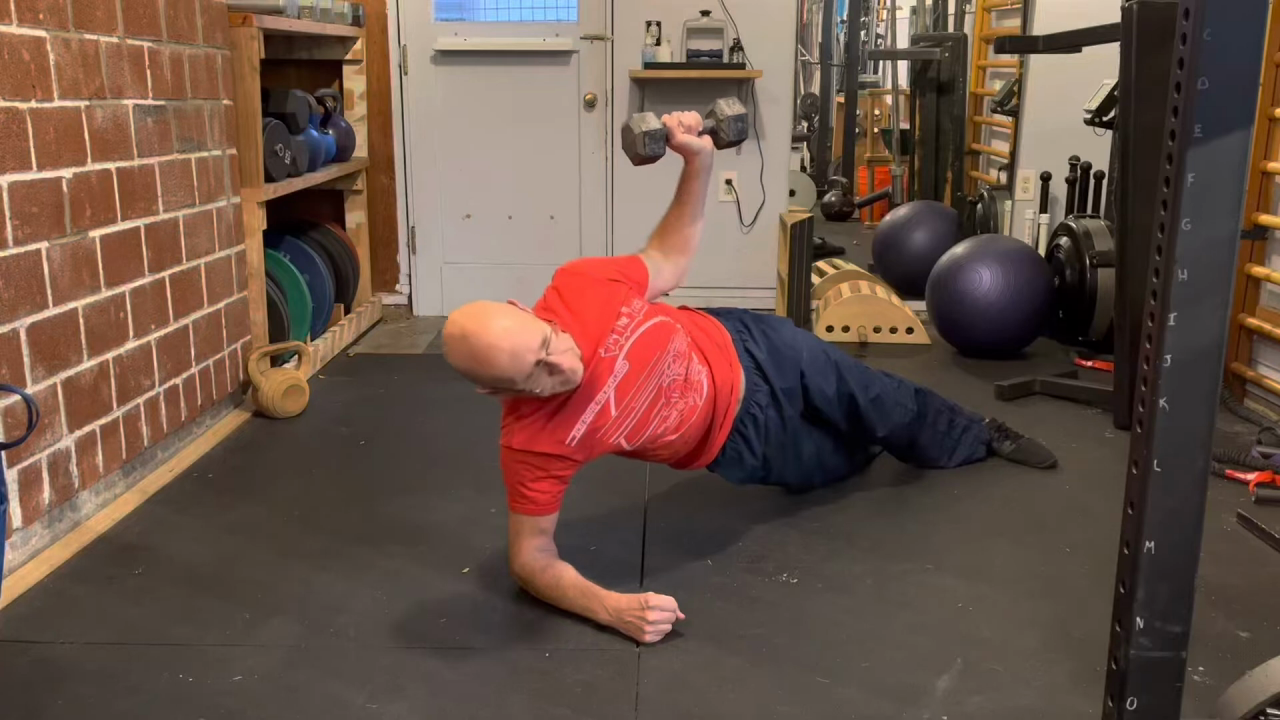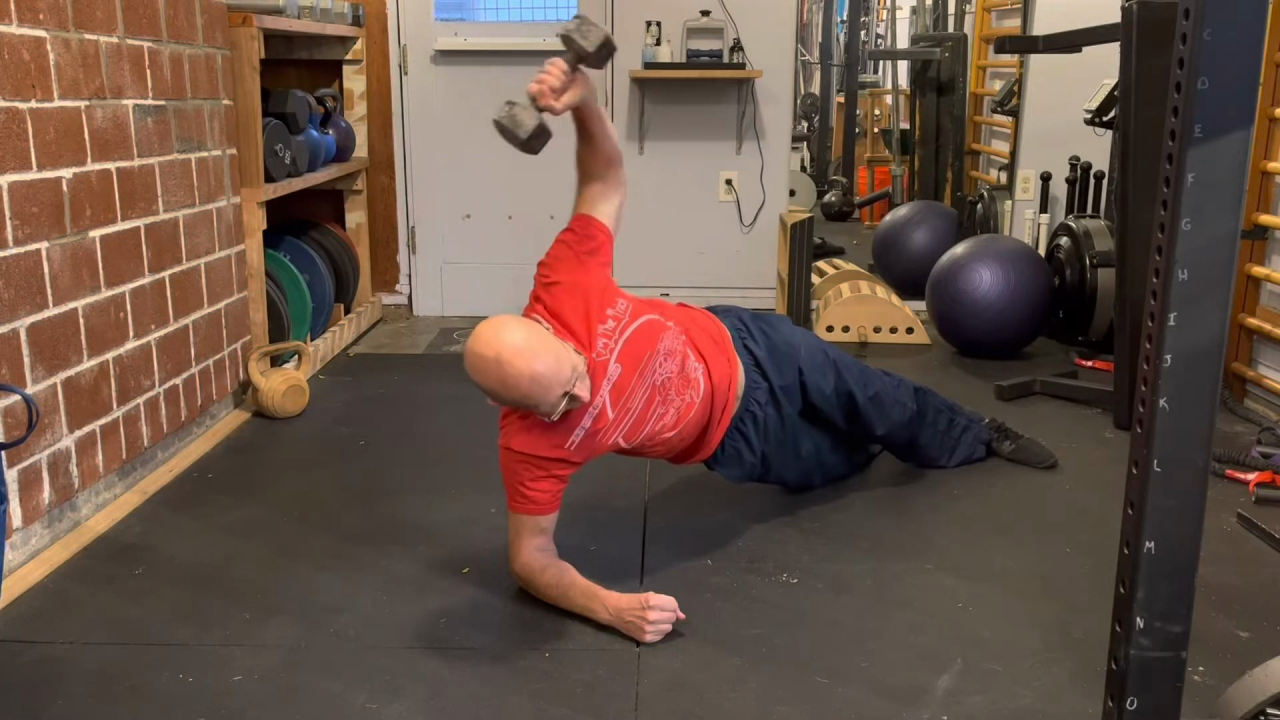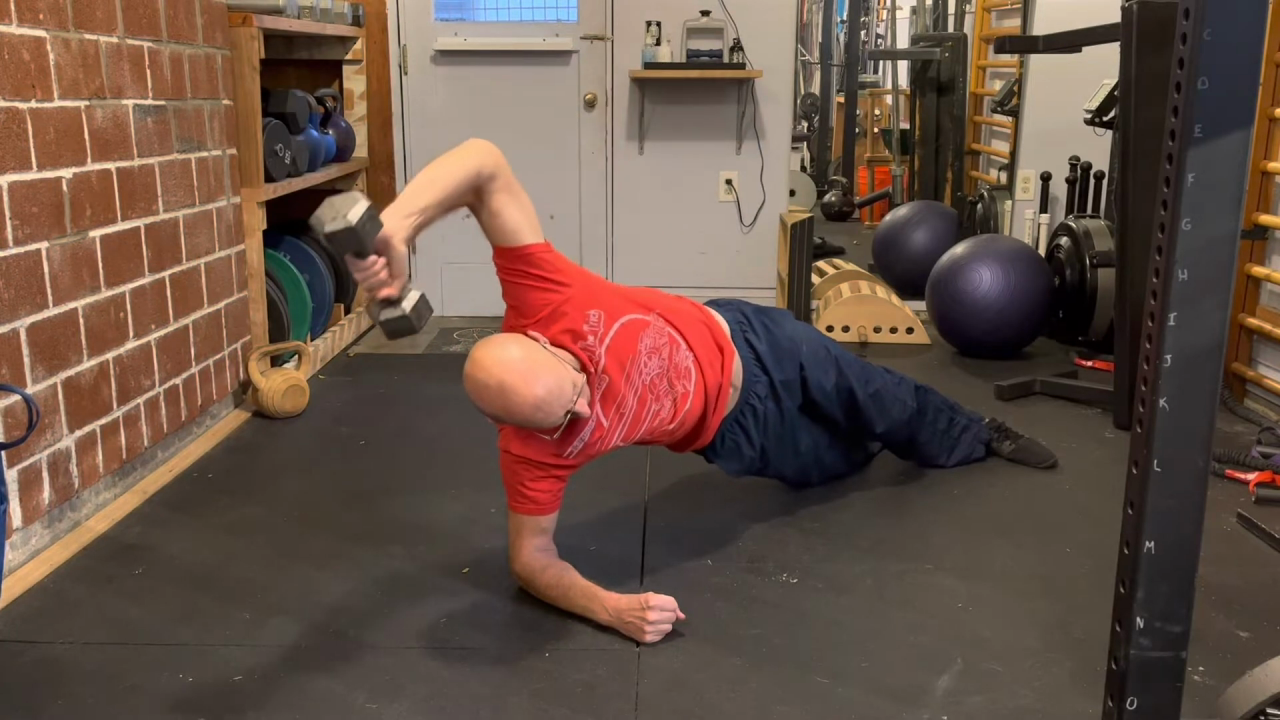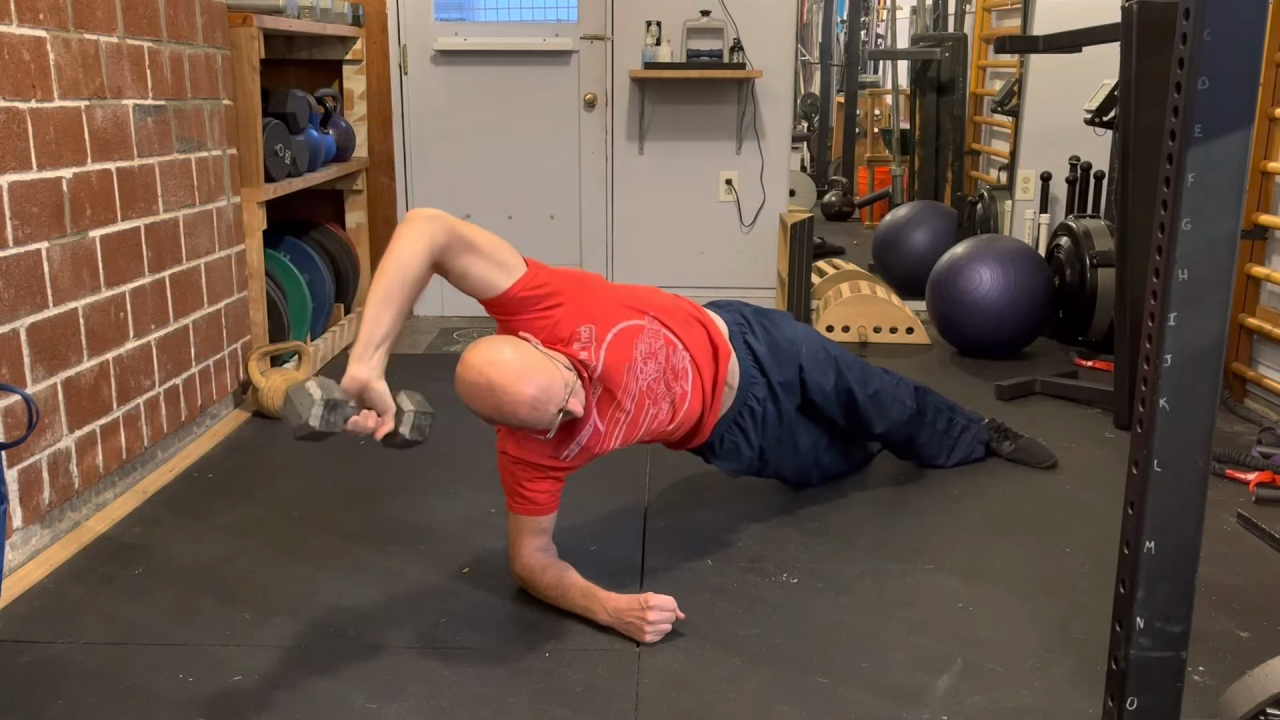
dt=1s
person 1, frame 1
left shoulder: (577, 286)
right shoulder: (531, 441)
left elbow: (668, 262)
right elbow: (529, 556)
left wrist: (700, 161)
right wrist: (612, 608)
left hip: (743, 348)
right hip: (736, 441)
left knee: (888, 406)
right knee: (837, 463)
left ankle: (980, 434)
right ankle: (923, 444)
person 1, frame 2
left shoulder: (563, 290)
right shoulder: (530, 442)
left elbow: (607, 178)
right elbow: (530, 556)
left wrist: (583, 101)
right wrist: (612, 607)
left hip: (745, 348)
right hip: (737, 438)
left knee: (889, 408)
right knee: (837, 462)
left ankle: (979, 435)
right ankle: (925, 442)
person 1, frame 3
left shoulder: (544, 300)
right shoulder: (532, 447)
left elbow: (484, 163)
right elbow: (531, 558)
left wrist: (394, 224)
right wrist: (611, 608)
left hip: (745, 342)
right hip: (735, 431)
left knee: (888, 405)
right knee: (835, 462)
left ankle: (978, 435)
right ankle: (922, 446)
person 1, frame 4
left shoulder: (538, 306)
right shoulder: (529, 450)
left elbow: (428, 229)
right elbow: (531, 557)
left wrist: (370, 354)
right wrist: (610, 608)
left hip: (742, 344)
right hip: (730, 432)
left knee: (884, 404)
right knee: (837, 461)
left ankle: (979, 435)
right ankle: (927, 447)
